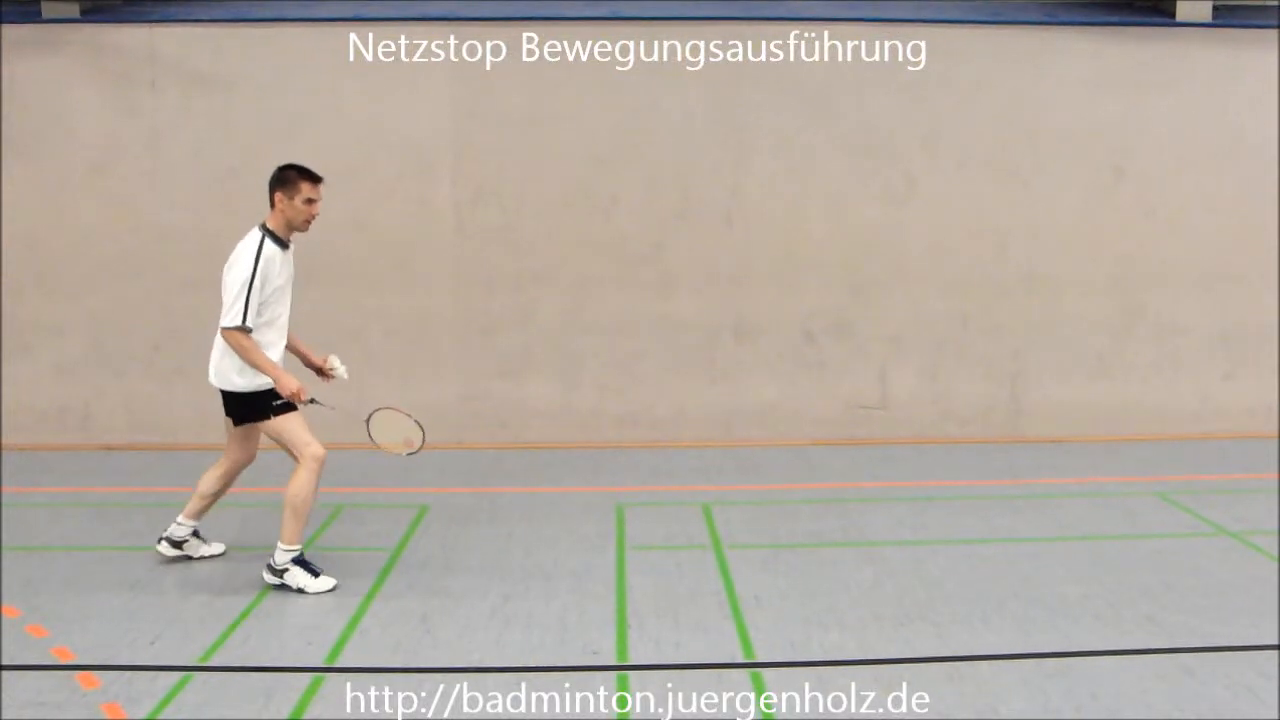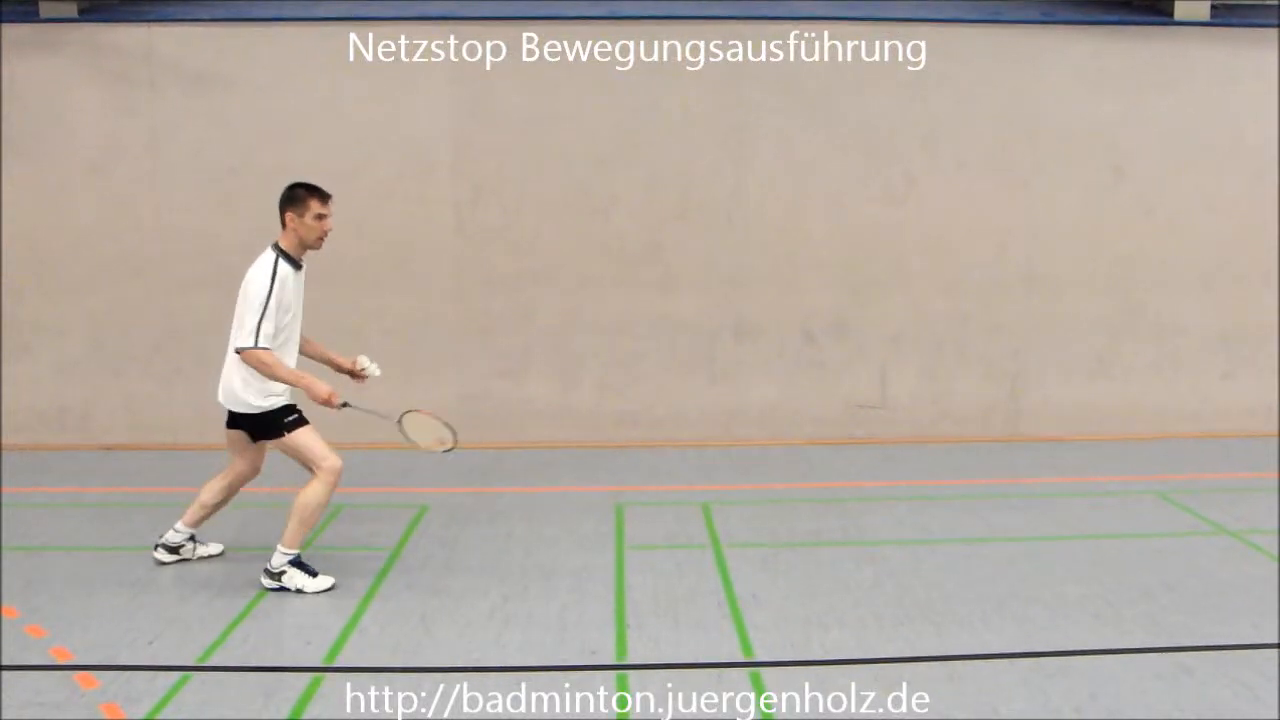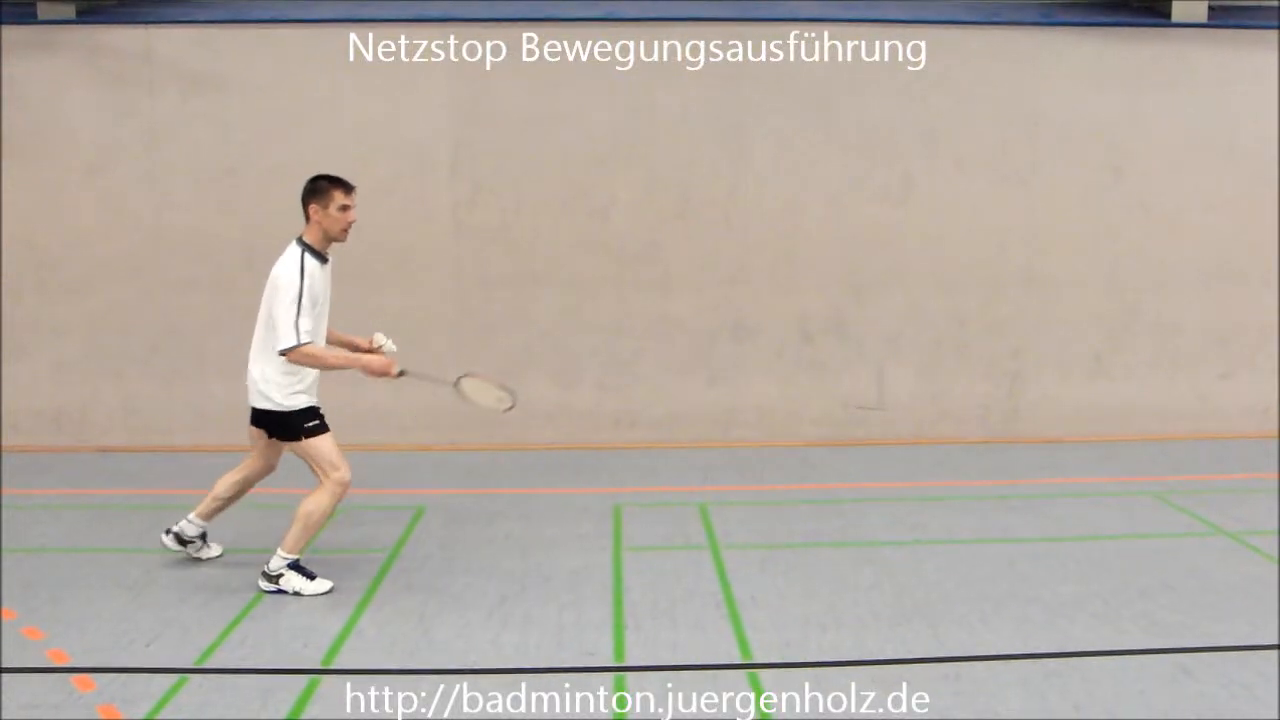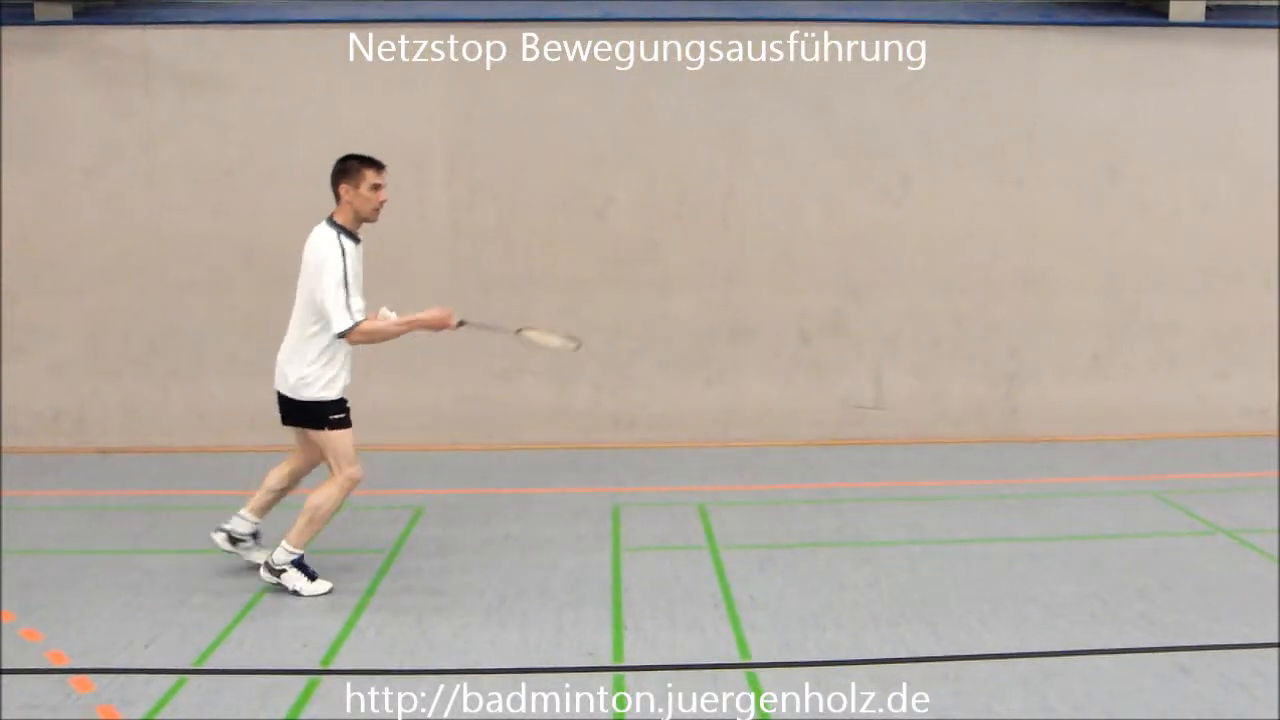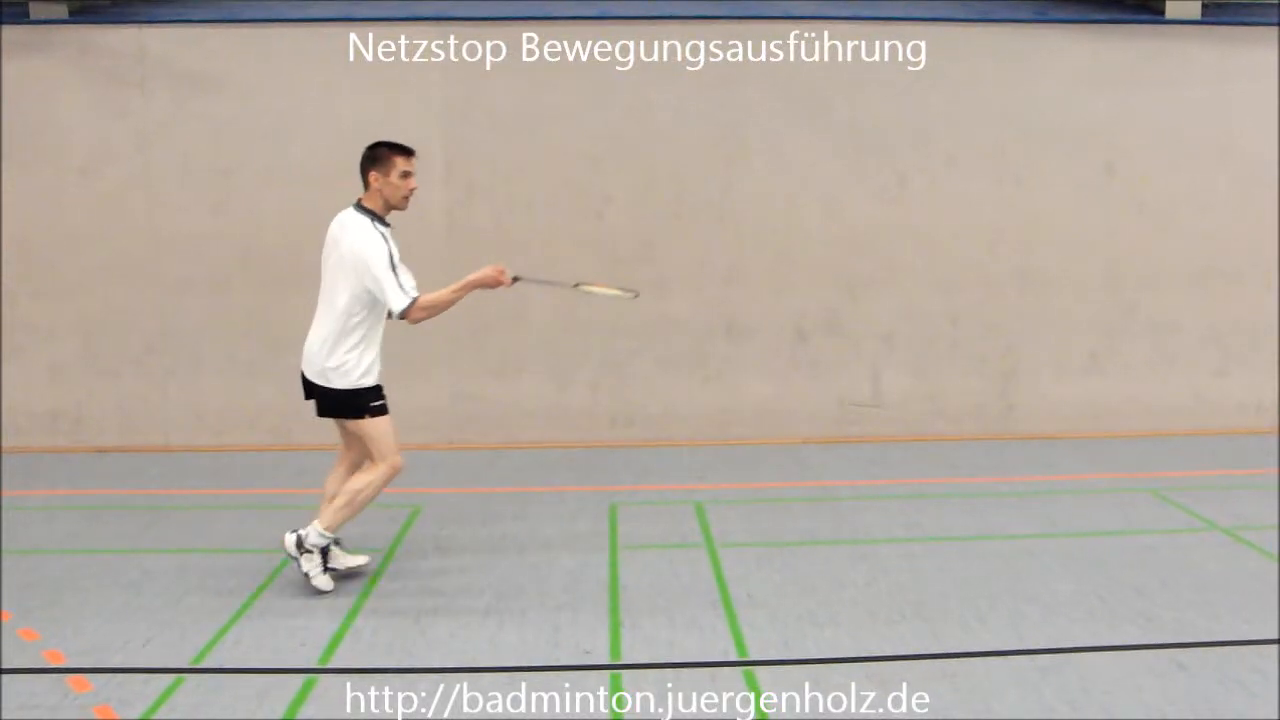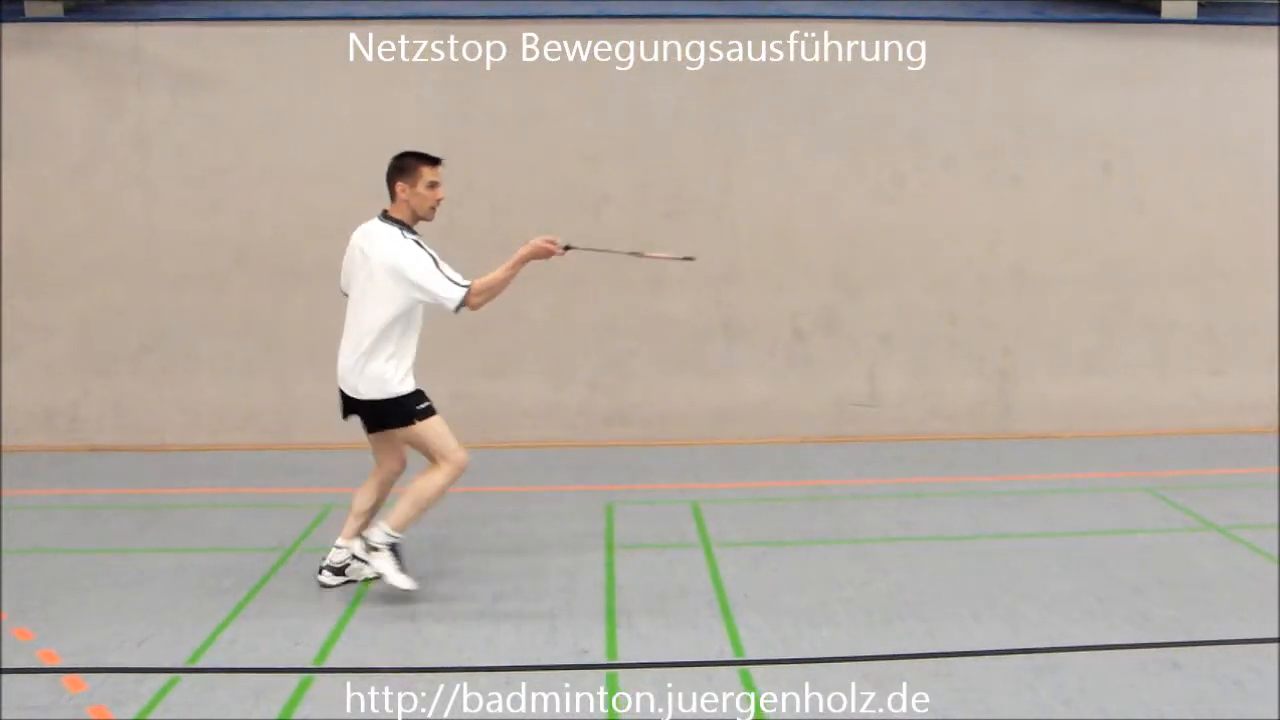
dt=0.4s
person 1, frame 1
left shoulder: (281, 248)
right shoulder: (255, 255)
right elbow: (232, 330)
left wrist: (306, 356)
right wrist: (279, 375)
left hip: (251, 378)
right hip: (249, 380)
left knee: (238, 458)
right knee: (311, 455)
left ankle: (180, 533)
right ankle: (285, 562)
person 1, frame 2
left shoulder: (292, 267)
right shoulder: (270, 275)
right elbow: (250, 350)
left wrist: (335, 361)
right wrist: (308, 384)
left hip: (249, 394)
right hip: (260, 397)
left knee: (242, 470)
right knee: (328, 467)
left ankle: (176, 539)
right ankle: (282, 566)
person 1, frame 3
left shoulder: (315, 260)
right shoulder: (297, 270)
right elbow: (295, 350)
left wrist: (354, 342)
right wrist: (360, 363)
left hip: (275, 390)
right hip: (285, 395)
left knee: (258, 466)
right knee: (337, 477)
left ankle: (187, 531)
right ankle: (280, 569)
person 1, frame 4
left shoulder: (333, 237)
right shoulder: (335, 252)
right elbow: (352, 331)
left wrist: (379, 320)
right wrist: (419, 322)
left hip: (305, 376)
right hip: (314, 382)
left knee: (306, 459)
right knee: (347, 473)
left ankle: (239, 528)
right ankle: (283, 561)
person 1, frame 5
left shoulder: (346, 222)
right shoulder: (372, 241)
right elbow: (412, 310)
left wrist: (382, 306)
right wrist: (473, 282)
left hip: (328, 363)
right hip: (346, 371)
left knee: (356, 453)
right knee: (386, 462)
left ankle: (318, 543)
right ankle: (314, 538)
person 1, frame 6
left shoulder: (365, 235)
right shoulder: (406, 252)
right elbow: (471, 298)
right wrist: (523, 257)
left hip: (360, 376)
right hip: (384, 383)
left knee: (390, 466)
right knee: (451, 460)
left ankle: (340, 558)
right ankle: (381, 540)
